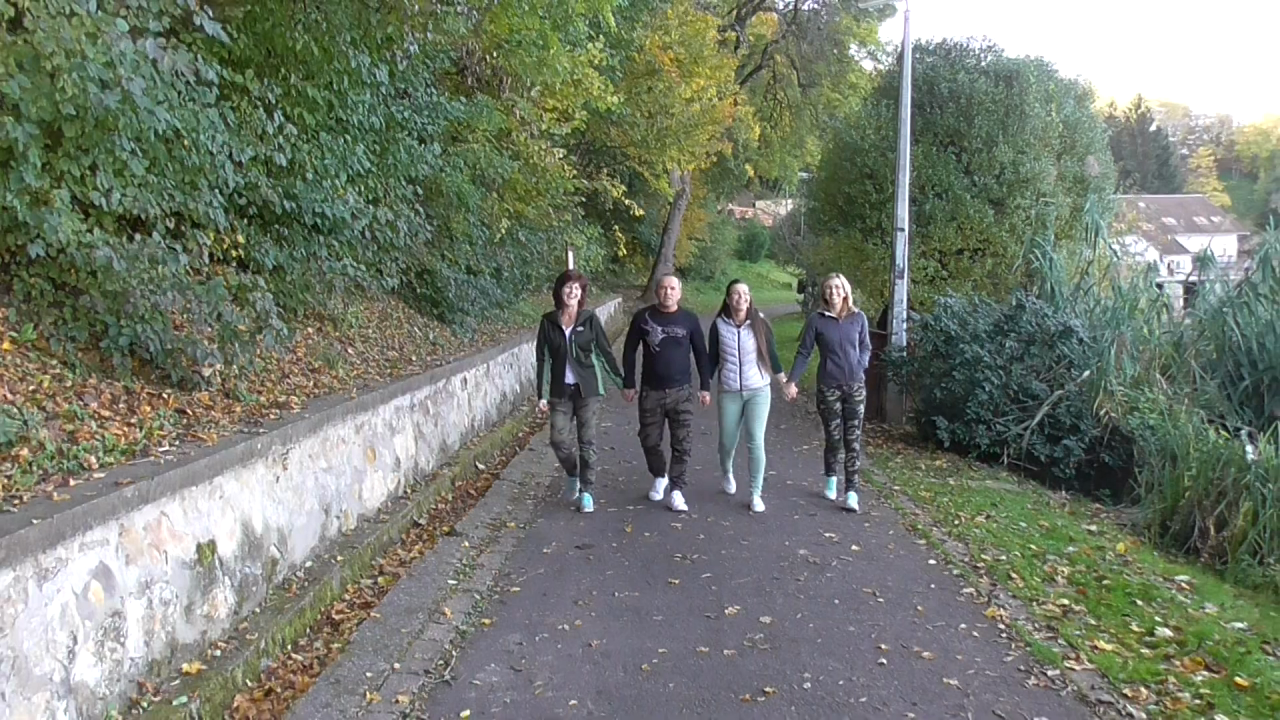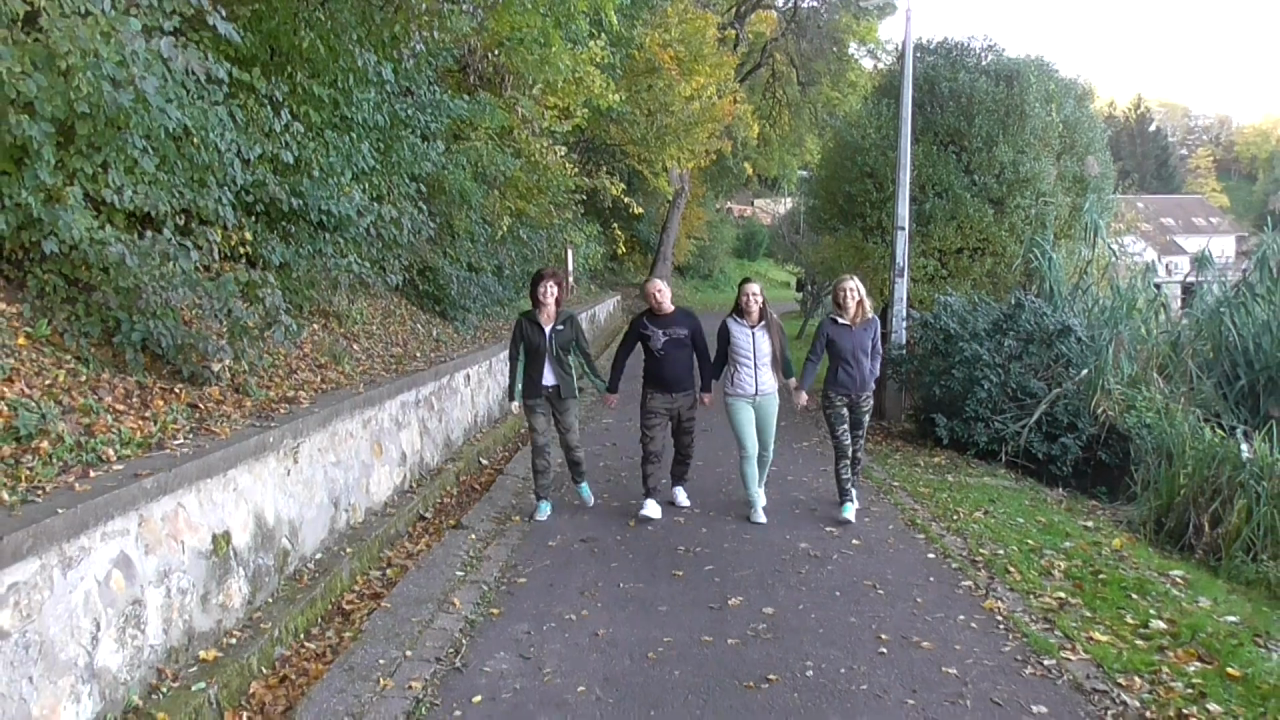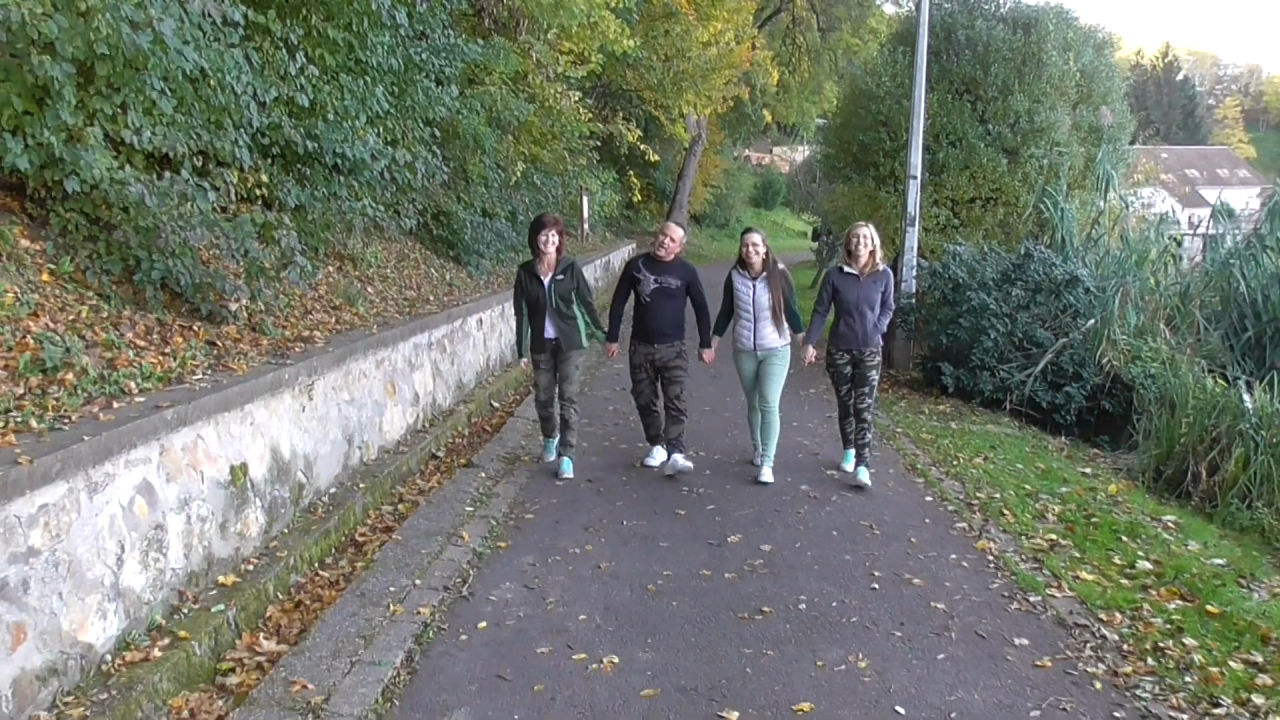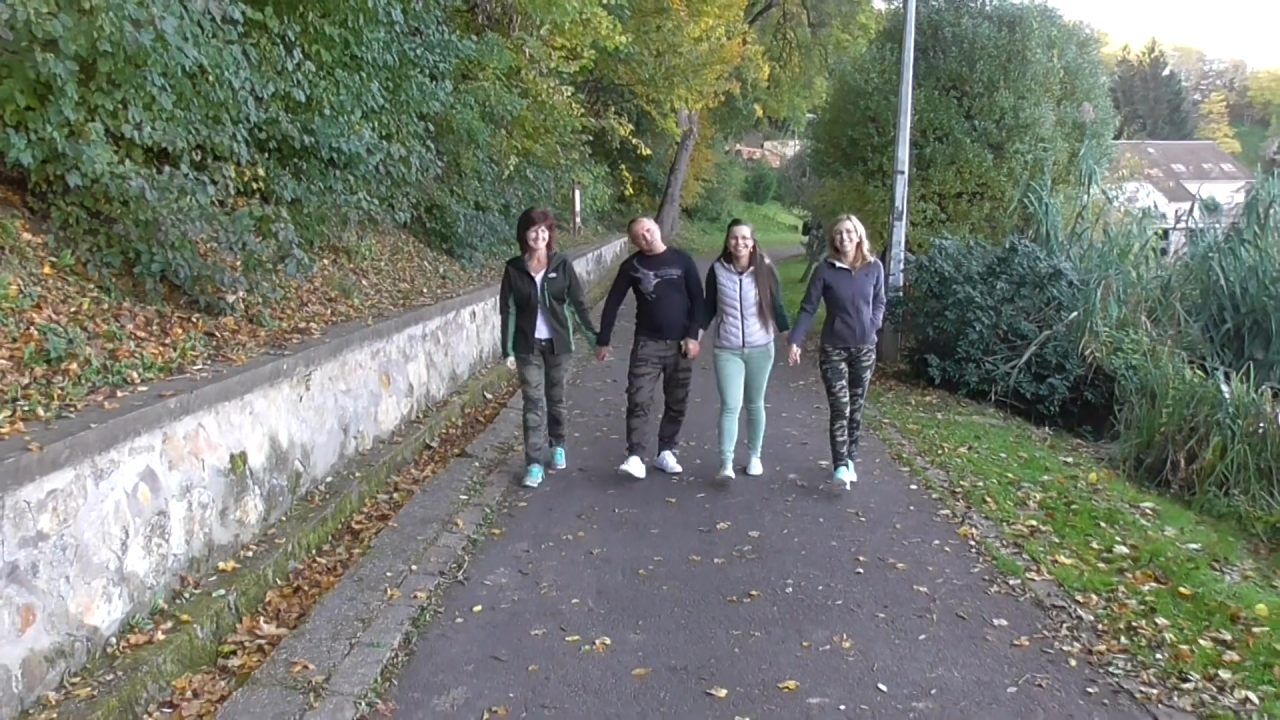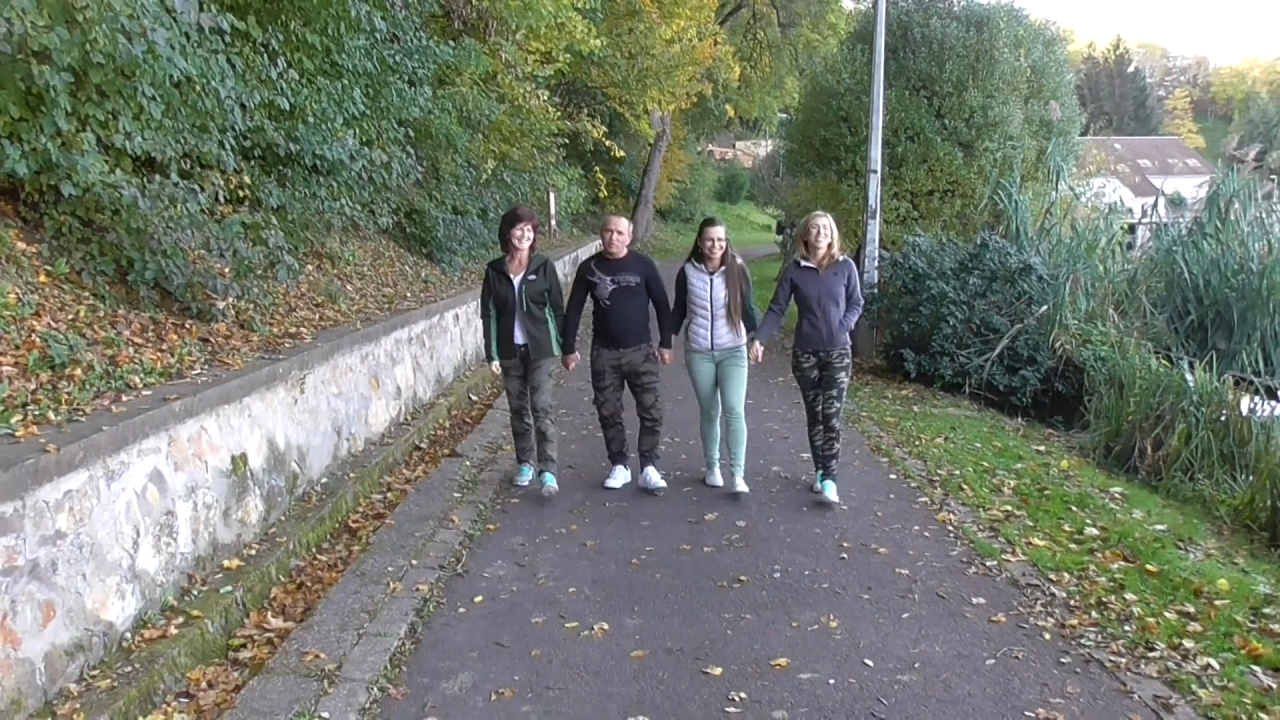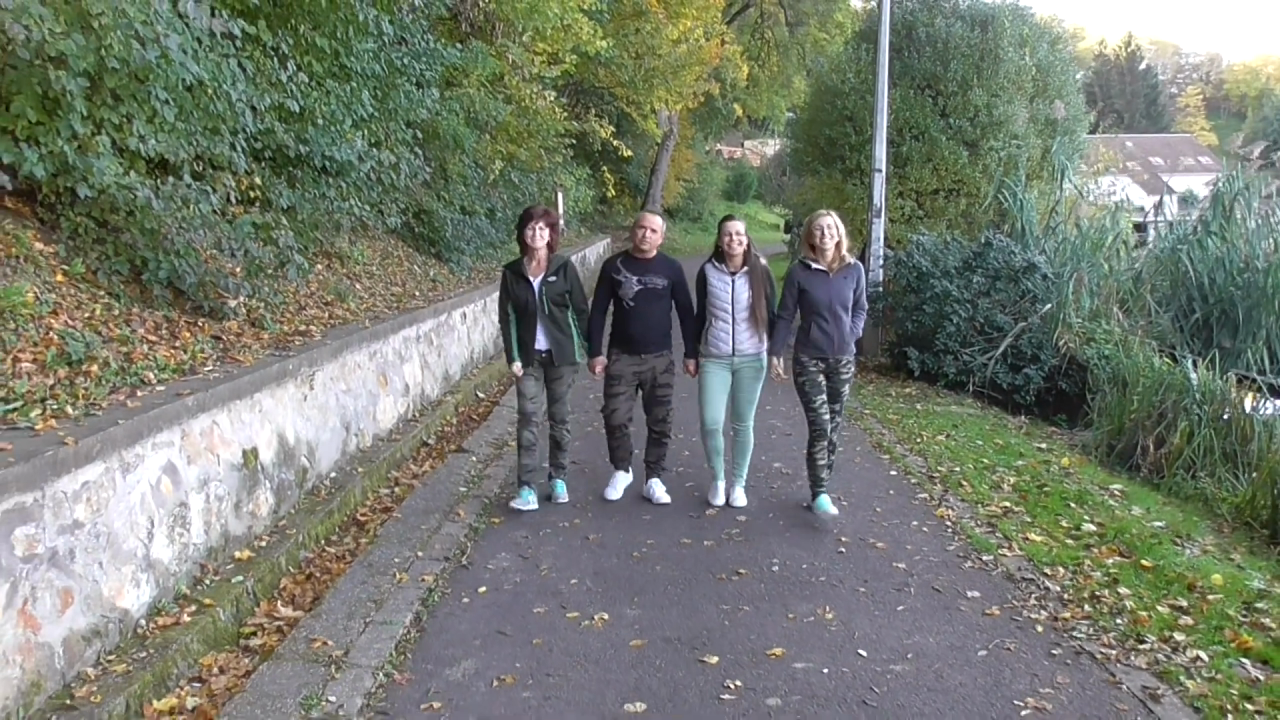
dt=0.7s
person 1, frame 1
left shoulder: (590, 320)
right shoulder: (548, 322)
left elbow: (605, 353)
right elbow: (543, 359)
left wrist: (622, 384)
right wrist: (542, 394)
left hip: (588, 389)
right hip: (561, 390)
left knee: (587, 440)
right knee: (559, 440)
left ankle: (586, 491)
right ankle: (572, 476)
person 1, frame 2
left shoulder: (569, 320)
right shoulder: (525, 322)
left elbow: (584, 355)
right elbow: (516, 359)
left wrist: (602, 386)
right wrist: (513, 394)
left hip: (564, 391)
right hip: (535, 393)
left knee: (571, 442)
right knee: (540, 446)
left ankle: (581, 482)
right ankle: (543, 500)
person 1, frame 3
left shoulder: (571, 267)
right shoulder: (525, 272)
left elbow: (586, 304)
right elbow: (521, 313)
left wrist: (603, 337)
right wrist: (522, 350)
left hip: (571, 343)
right hip: (541, 345)
left knee: (569, 399)
right knee: (543, 399)
left ankle: (566, 456)
right ankle: (550, 437)
person 1, frame 4
left shoulder: (562, 265)
right shoulder: (514, 268)
left elbow: (578, 304)
right elbow: (507, 310)
left wrist: (594, 339)
right wrist: (507, 349)
left hip: (558, 343)
right hip: (528, 346)
left knee: (556, 398)
right knee: (533, 403)
left ankle: (557, 446)
right ankle: (534, 465)
person 1, frame 5
left shoulder: (544, 266)
right shoulder: (495, 271)
left elbow: (557, 309)
right elbow: (488, 314)
right wrist: (491, 354)
left hip: (541, 350)
right hip: (510, 351)
left knee: (542, 409)
right knee: (518, 410)
left ankle: (548, 472)
right ankle: (525, 463)
person 1, frame 6
left shoulder: (564, 267)
right shoulder: (512, 273)
left elbow: (581, 310)
right elbow: (506, 318)
right wrist: (512, 357)
left hip: (561, 355)
right hip: (528, 356)
left knee: (558, 418)
right knee: (528, 417)
left ankle: (558, 478)
right ankle: (526, 489)
person 2, frame 1
left shoulder: (858, 318)
right shoulder: (816, 320)
left elbow: (866, 347)
right elbow: (804, 352)
left wrist: (860, 366)
right wrist: (792, 380)
left hip: (855, 386)
right hip: (828, 386)
left knee: (853, 439)
right knee: (833, 437)
left ankle: (851, 491)
right ankle: (831, 477)
person 2, frame 2
left shoulder: (872, 322)
right shoulder: (828, 325)
right elbow: (813, 358)
left wrist: (871, 375)
right wrist: (802, 389)
left hip: (863, 394)
right hip: (835, 395)
left knee: (857, 447)
right knee: (842, 449)
left ankle: (851, 488)
right ankle: (847, 502)
person 2, frame 3
left shoulder: (884, 275)
right shoulder: (834, 274)
left elbow: (888, 308)
right elbow: (820, 311)
left wrist: (877, 329)
right wrist: (809, 343)
left hip: (870, 351)
right hip: (839, 350)
left knee: (864, 408)
right knee: (845, 405)
left ankle: (862, 466)
right ankle: (849, 450)
person 2, frame 4
left shoulder: (874, 268)
right shoulder: (825, 271)
left elbow: (879, 302)
right elbow: (808, 308)
left wrist: (872, 326)
right wrist: (794, 341)
left hip: (865, 348)
right hip: (833, 348)
left knee: (856, 408)
right knee: (839, 408)
left ankle: (849, 458)
right ankle: (840, 468)
person 2, frame 5
left shoulder: (845, 266)
right shoulder: (793, 270)
left elbow: (856, 304)
right elbow: (777, 309)
left wrist: (843, 327)
right wrist: (758, 339)
left hip: (838, 351)
right hip: (805, 352)
left knee: (832, 414)
right knee: (814, 414)
left ankle: (829, 479)
right ankle: (821, 470)
person 2, frame 6
left shoulder: (854, 270)
right shoulder: (799, 272)
left elbow: (860, 309)
right elbow: (785, 315)
left wrist: (852, 335)
right wrist: (776, 353)
left hip: (843, 359)
right hip: (808, 359)
left knee: (832, 428)
right knee: (820, 426)
left ankle: (818, 489)
right ankle: (820, 496)
person 3, frame 1
left shoulder: (689, 319)
right shoulder: (642, 317)
left elbow: (701, 354)
right elbow: (630, 350)
left wrist: (705, 387)
right wrist: (629, 383)
left hip: (681, 391)
right hip: (650, 391)
left knee: (682, 443)
right knee: (650, 441)
left ankle: (676, 491)
right ankle: (660, 476)
person 3, frame 2
left shoulder: (688, 318)
right shoulder: (641, 322)
left elbow: (702, 354)
right elbow: (622, 355)
left wrist: (705, 388)
right wrist: (612, 389)
left hip: (685, 395)
right hip: (654, 396)
left knee: (685, 446)
right knee: (652, 449)
left ankle: (678, 486)
right ankle: (651, 501)
person 3, frame 3
left shoulder: (686, 271)
right shoulder: (636, 265)
left elbow: (700, 308)
right elbow: (619, 302)
left wrist: (705, 344)
right wrist: (612, 338)
left hip: (673, 348)
right hip: (640, 347)
left knee: (676, 402)
right knee: (645, 401)
left ankle: (675, 457)
right ankle: (657, 446)
person 3, frame 4
left shoulder: (682, 259)
right shoulder: (631, 266)
left elbow: (697, 299)
right elbow: (613, 302)
left wrist: (693, 335)
right wrist: (603, 341)
left hip: (680, 343)
right hip: (647, 343)
left knee: (676, 403)
right knee: (639, 400)
left ankle: (665, 453)
right ankle: (635, 458)
person 3, frame 5
left shoulder: (643, 265)
right shoulder: (588, 268)
left elbow: (661, 305)
right elbow: (574, 309)
left wrist: (665, 343)
right wrist: (569, 348)
left hip: (640, 351)
right hip: (604, 353)
left knee: (651, 410)
right knee: (608, 413)
left ankle: (649, 470)
right ankle: (620, 467)
person 3, frame 6
left shoulder: (671, 268)
right shoulder: (613, 266)
left elbow: (686, 312)
right elbow: (598, 311)
left wrist: (691, 354)
right wrist: (595, 352)
left hip: (660, 358)
right hip: (621, 357)
left knee: (660, 423)
right knee: (616, 421)
left ankle: (654, 479)
right ankle: (621, 470)
person 4, frame 1
left shoulder: (760, 323)
right shoulder: (718, 325)
left elbow: (771, 354)
right elbow: (712, 357)
left wrist: (785, 382)
left hip: (758, 391)
right hip: (729, 393)
left knee: (756, 442)
right knee: (728, 441)
left ankle: (756, 494)
right ankle: (727, 473)
person 4, frame 2
left shoulder: (773, 325)
right shoulder: (729, 325)
left elbow: (783, 358)
right elbow: (720, 358)
left wrist: (796, 388)
left hip: (768, 397)
right hip: (737, 398)
left knee: (765, 450)
right knee: (749, 450)
left ankle: (759, 486)
right ankle: (755, 506)
person 4, frame 3
left shoulder: (779, 274)
right shoulder: (734, 276)
left elbow: (791, 310)
right elbow: (726, 312)
right wrist: (712, 345)
left hip: (776, 351)
right hip: (744, 351)
left knee: (769, 405)
right knee: (753, 404)
left ankle: (766, 465)
right ankle: (758, 450)
person 4, frame 4
left shoulder: (765, 269)
right shoulder: (717, 271)
left elbow: (776, 306)
right elbow: (708, 307)
left hip: (760, 349)
right hip: (726, 350)
left knee: (755, 404)
right knee: (731, 405)
left ankle: (754, 455)
right ankle: (726, 464)
person 4, frame 5
left shoulder: (737, 269)
right shoulder: (687, 272)
left elbow: (747, 308)
right elbow: (679, 309)
left hip: (733, 351)
right hip: (698, 353)
left knee: (734, 412)
right knee: (709, 412)
left ankle: (738, 475)
right ankle: (712, 466)
person 4, frame 6
left shoulder: (760, 271)
right shoulder: (707, 272)
left elbow: (771, 315)
right elbow: (700, 314)
right wrist: (693, 353)
left hip: (751, 359)
right hip: (714, 359)
left knee: (743, 424)
right knee: (711, 423)
left ankle: (738, 484)
right ankle: (717, 480)
